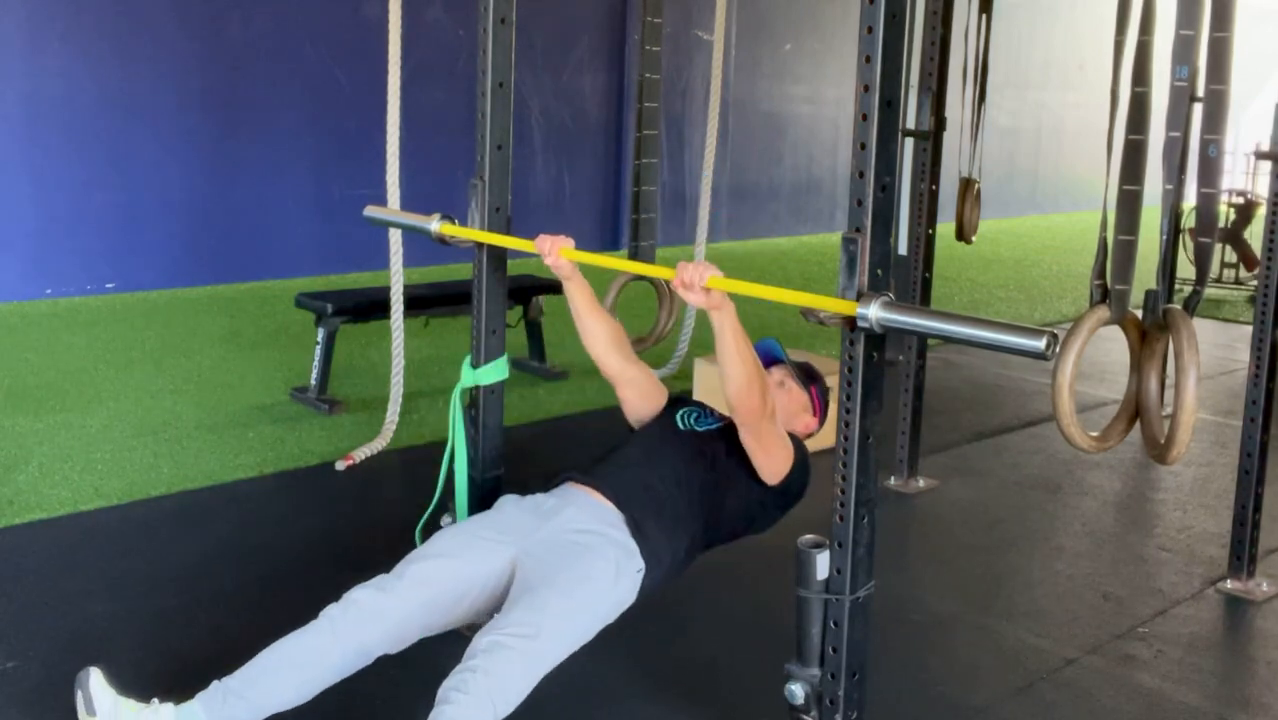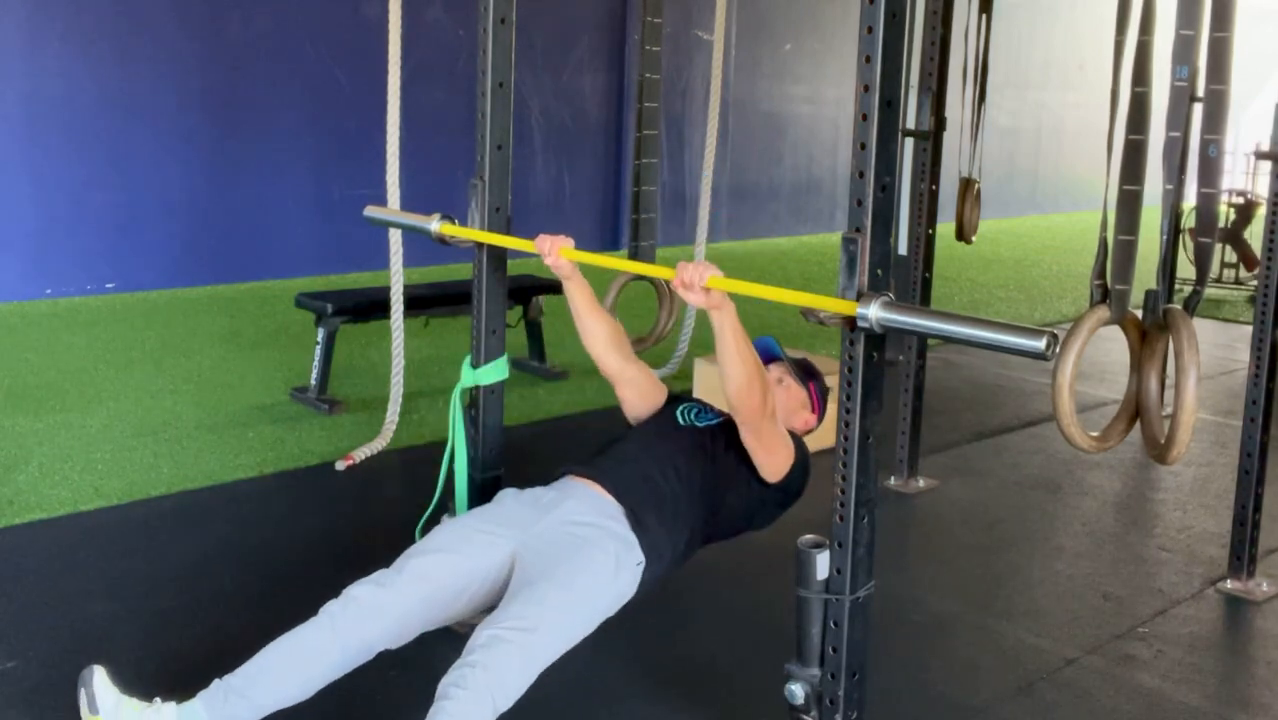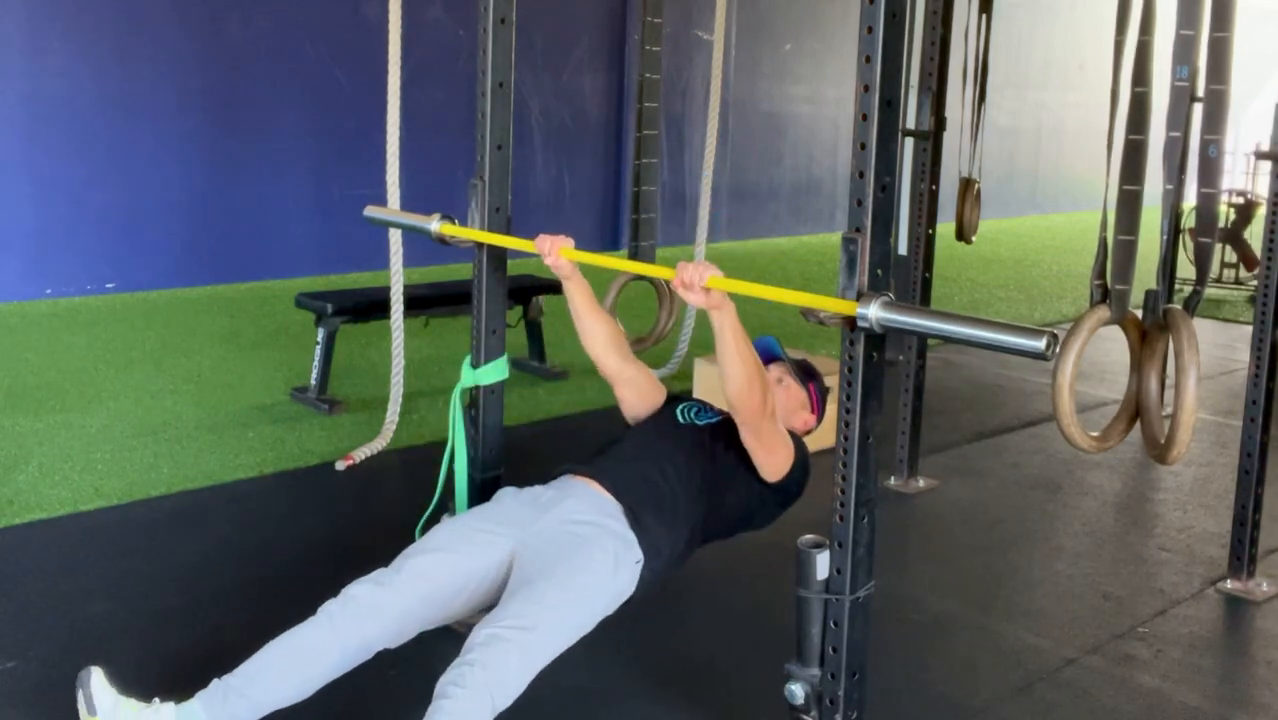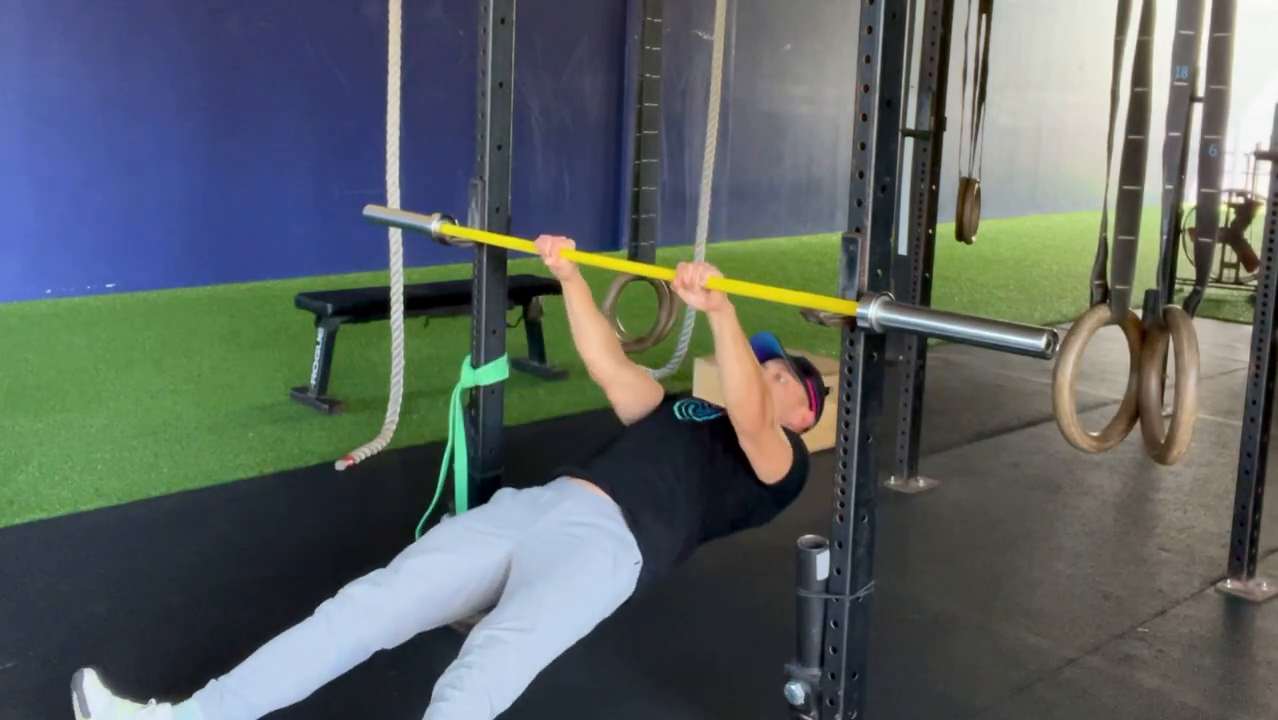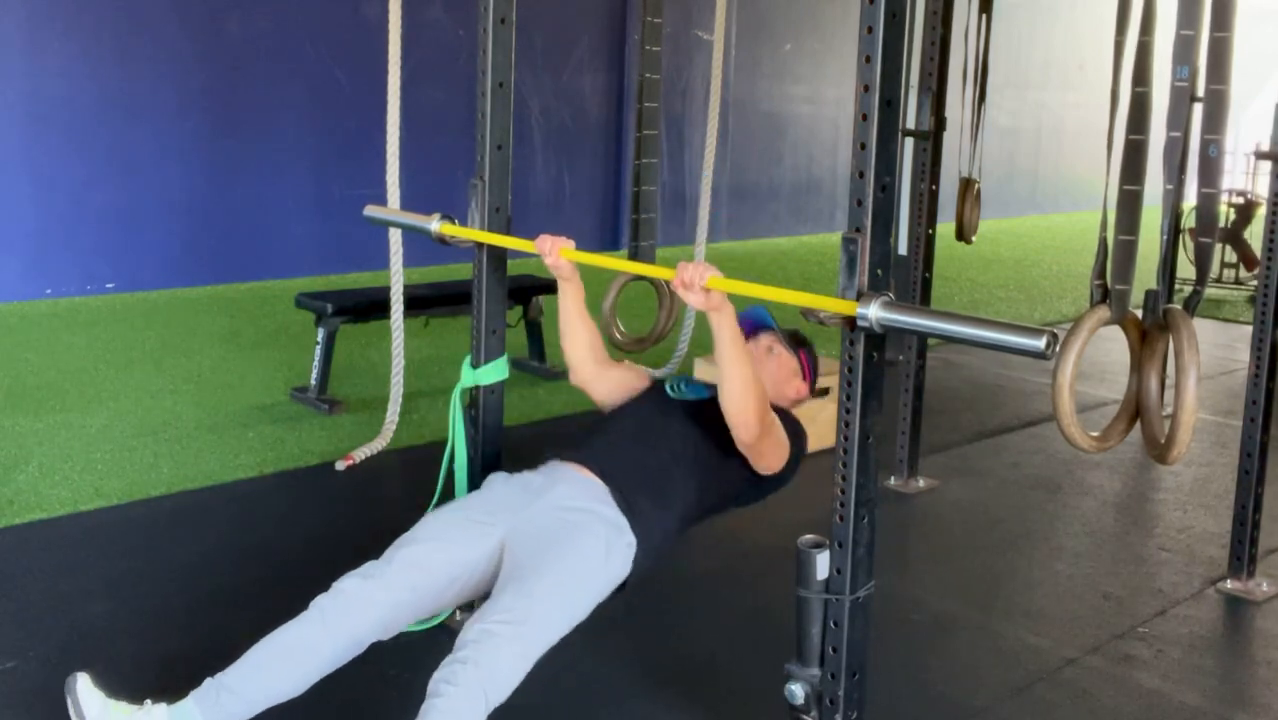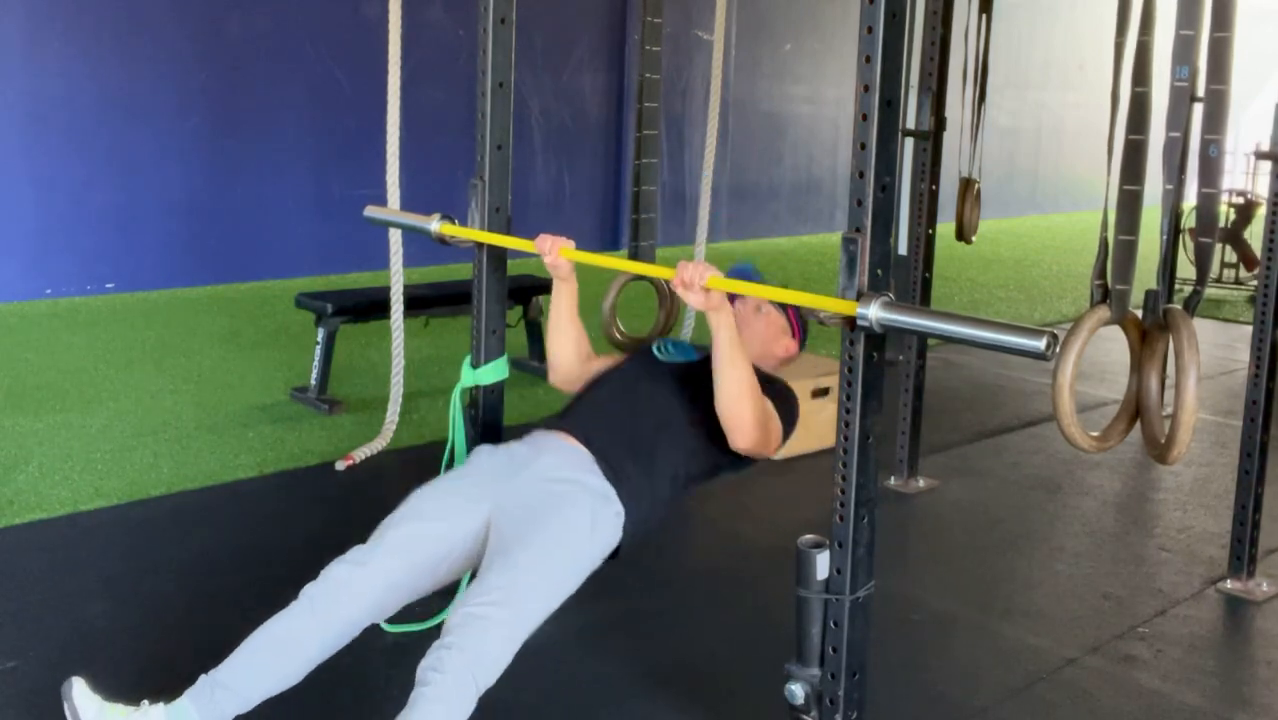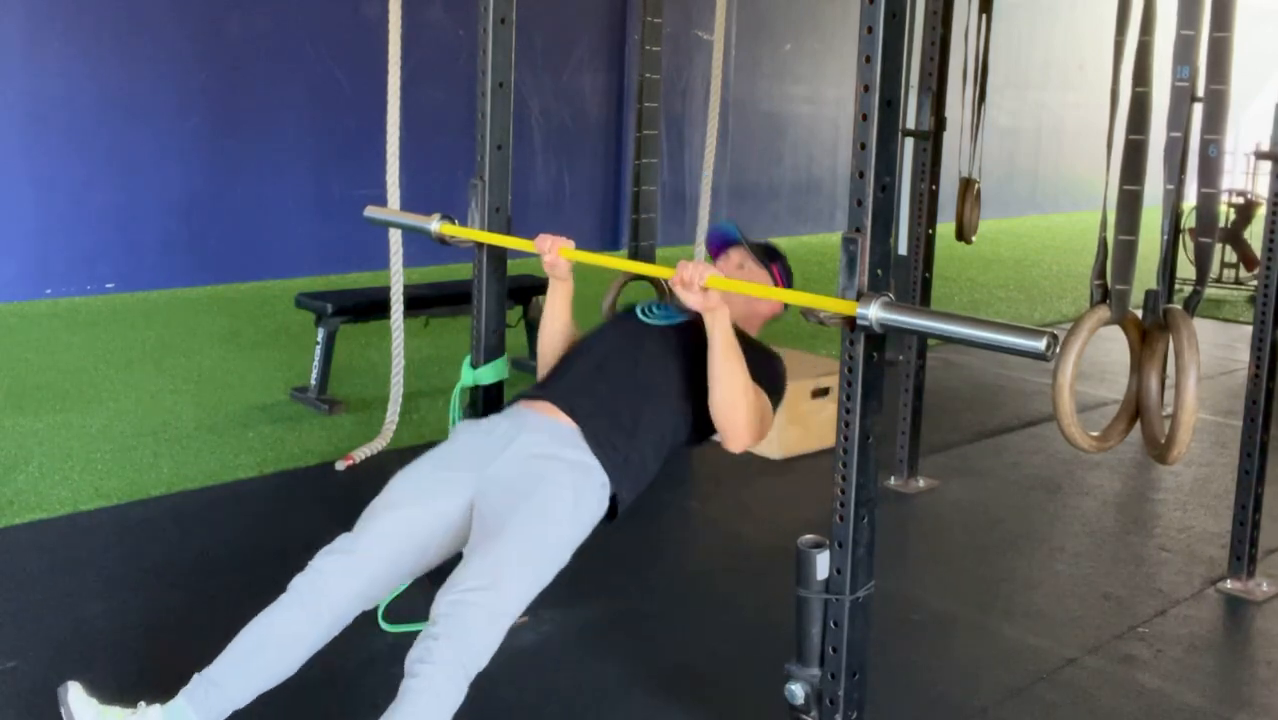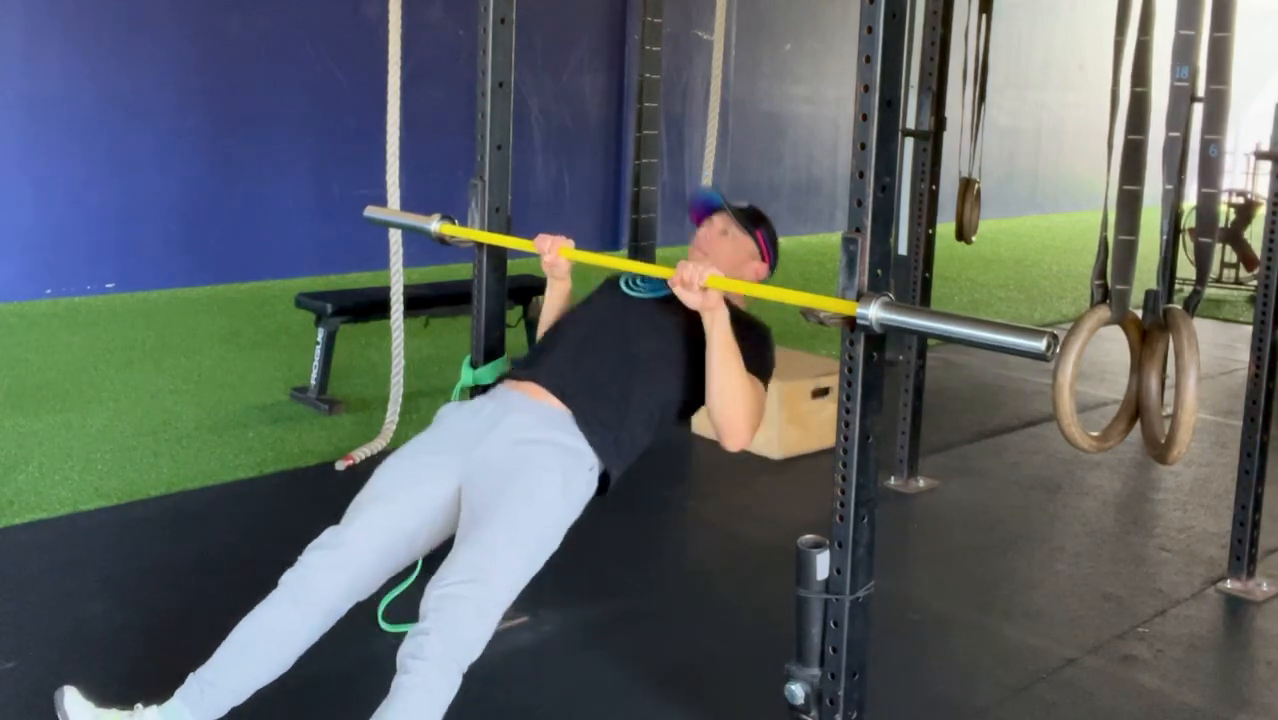
dt=0.1s
person 1, frame 1
left shoulder: (776, 470)
right shoulder: (685, 419)
left elbow: (751, 408)
right elbow: (617, 360)
left wrist: (720, 309)
right wrist: (568, 271)
left hip: (606, 550)
right hip: (532, 513)
right knee: (375, 609)
person 1, frame 2
left shoulder: (777, 466)
right shoulder: (684, 415)
left elbow: (750, 408)
right elbow: (615, 357)
left wrist: (719, 310)
right wrist: (567, 271)
left hip: (605, 544)
right hip: (531, 507)
right knee: (374, 605)
person 1, frame 3
left shoulder: (777, 465)
right shoulder: (685, 415)
left elbow: (752, 410)
right elbow: (615, 359)
left wrist: (720, 309)
right wrist: (567, 271)
left hip: (605, 542)
right hip: (531, 506)
right knee: (373, 604)
person 1, frame 4
left shoulder: (779, 460)
right shoulder: (686, 410)
left elbow: (752, 427)
right elbow: (608, 367)
left wrist: (721, 313)
right wrist: (569, 276)
left hip: (603, 540)
right hip: (529, 505)
right knee: (372, 603)
person 1, frame 5
left shoulder: (777, 443)
right shoulder: (681, 394)
left elbow: (749, 427)
right elbow: (589, 370)
left wrist: (720, 312)
right wrist: (566, 275)
left hip: (598, 528)
right hip: (523, 490)
right knee: (365, 596)
person 1, frame 6
left shoulder: (771, 397)
right shoulder: (670, 351)
left elbow: (743, 434)
right elbow: (569, 376)
left wrist: (722, 315)
right wrist: (564, 280)
left hip: (584, 497)
right hip: (510, 461)
left knee: (472, 642)
right knee: (354, 584)
person 1, frame 7
left shoulder: (753, 358)
right shoulder: (653, 317)
left elbow: (738, 434)
left wrist: (716, 313)
right wrist: (561, 279)
left hip: (569, 472)
right hip: (493, 438)
left knee: (458, 629)
right knee: (341, 571)
person 1, frame 8
left shoulder: (740, 331)
right shoulder: (635, 281)
left elbow: (735, 430)
left wrist: (716, 311)
right wrist: (558, 279)
left hip: (553, 452)
right hip: (475, 420)
left knee: (452, 618)
right knee: (334, 564)
